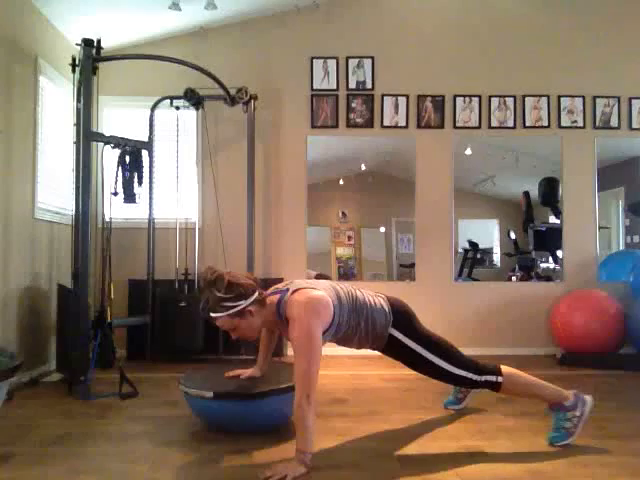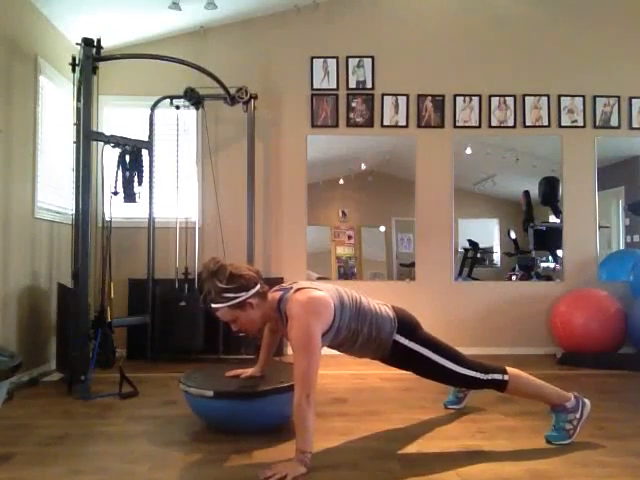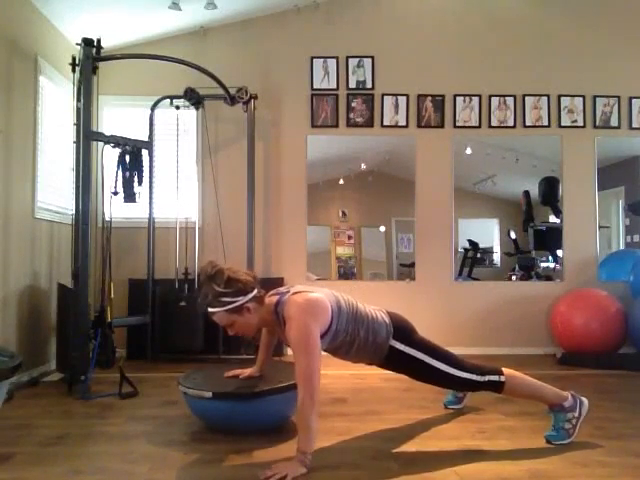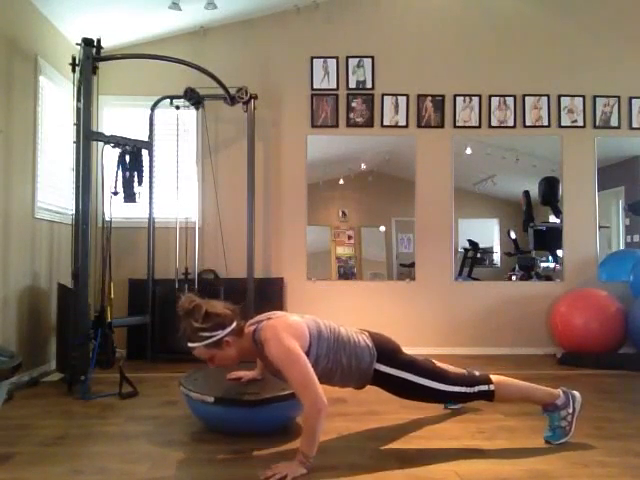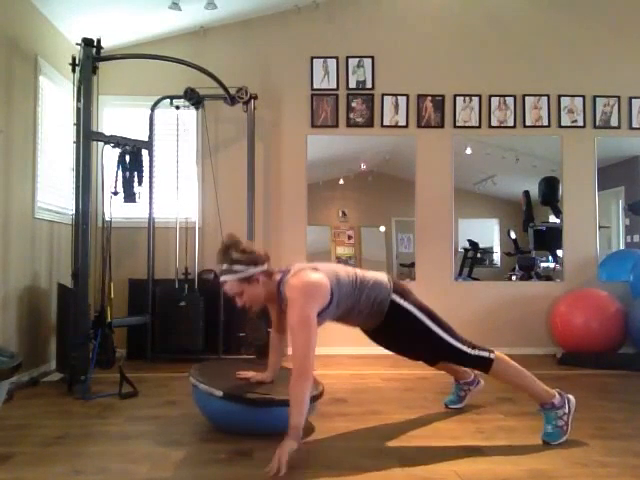
dt=0.5s
person 1, frame 1
left shoulder: (302, 312)
right shoulder: (268, 298)
left elbow: (305, 395)
right elbow: (271, 327)
right wrist: (258, 367)
left hip: (392, 324)
right hip: (378, 320)
left knee: (472, 372)
left ankle: (568, 401)
right ankle: (463, 390)
person 1, frame 2
left shoulder: (302, 312)
right shoulder: (273, 298)
left elbow: (305, 395)
right elbow: (272, 327)
right wrist: (259, 368)
left hip: (396, 334)
right hip: (381, 329)
left knee: (481, 374)
left ankle: (569, 404)
right ankle: (461, 388)
person 1, frame 3
left shoulder: (299, 315)
right shoulder: (270, 303)
left elbow: (309, 396)
right elbow: (270, 329)
right wrist: (258, 367)
left hip: (391, 339)
right hip: (376, 334)
left knee: (478, 376)
left ankle: (567, 402)
right ankle: (459, 392)
person 1, frame 4
left shoulder: (275, 340)
right shoulder: (253, 328)
left elbow: (316, 405)
right wrist: (258, 371)
left hip: (375, 362)
right hip: (362, 350)
left knee: (471, 389)
right knee: (425, 371)
left ankle: (559, 399)
right ankle: (462, 372)
person 1, frame 5
left shoulder: (298, 293)
right shoulder: (273, 289)
left elbow: (303, 371)
right elbow: (279, 332)
left wrist: (291, 440)
right wrist: (269, 373)
left hip: (391, 304)
right hip: (372, 315)
left knee: (468, 354)
right knee: (423, 353)
left ankle: (555, 402)
right ankle: (466, 382)
